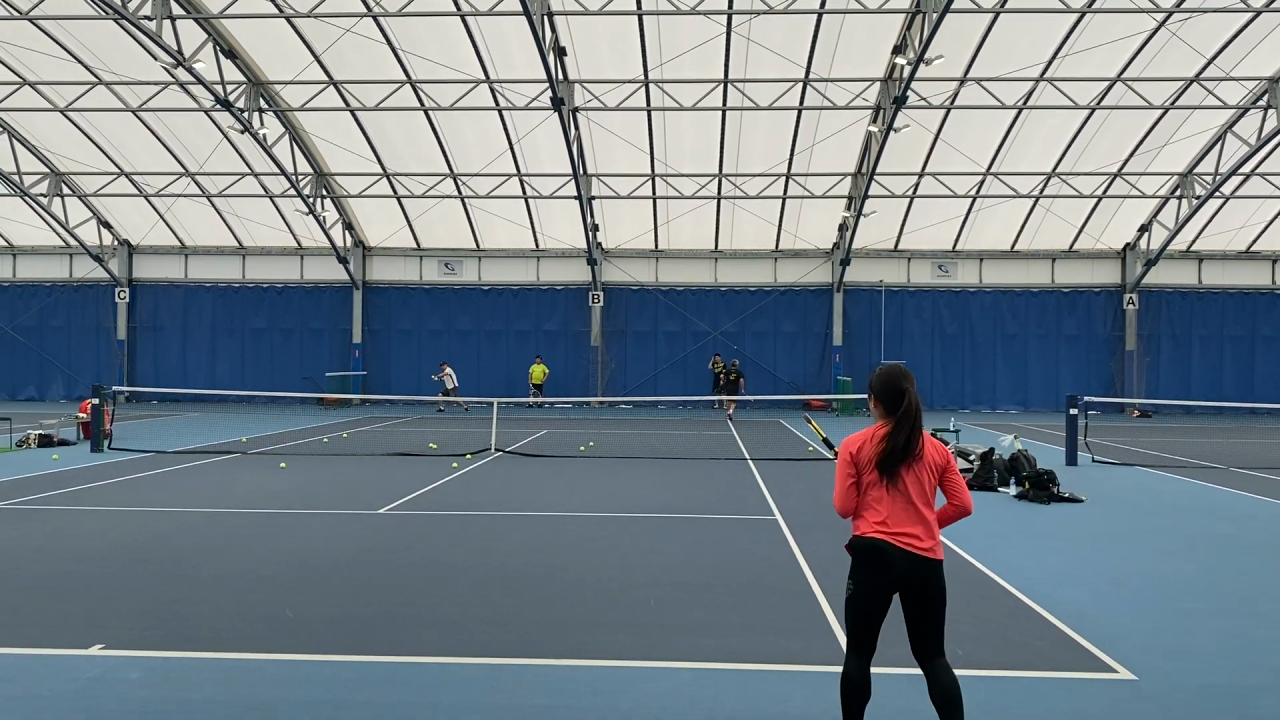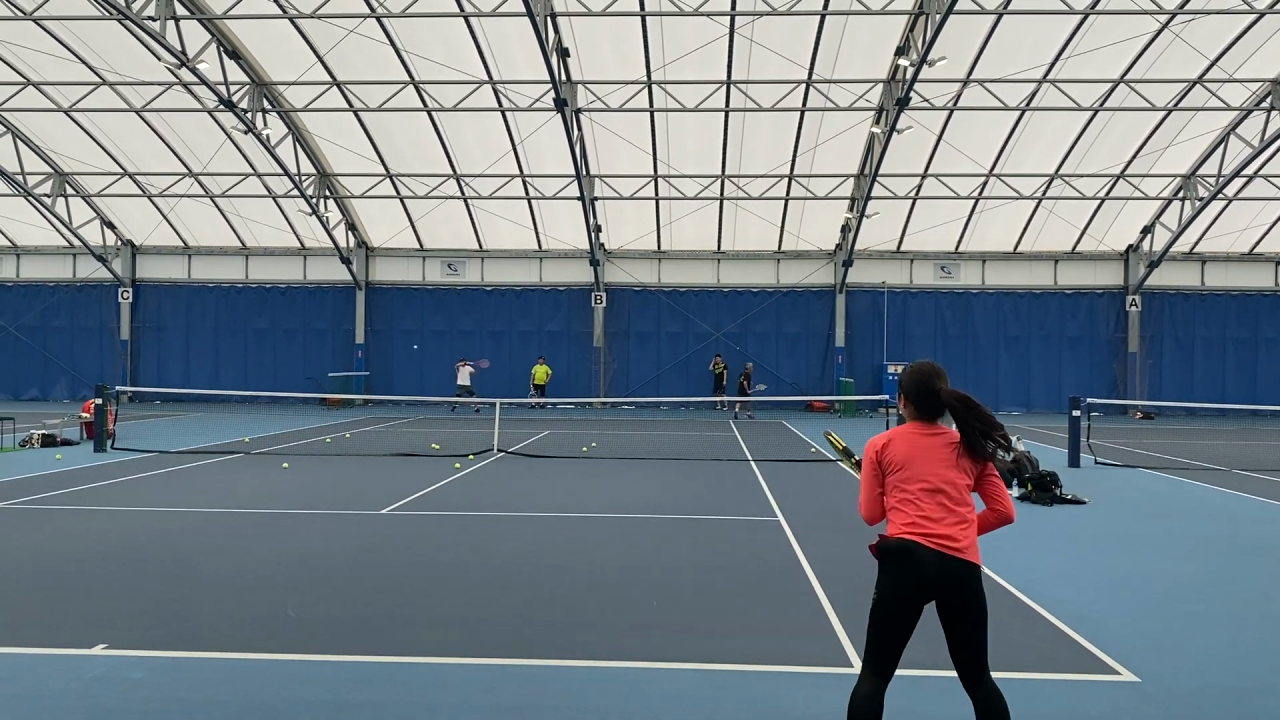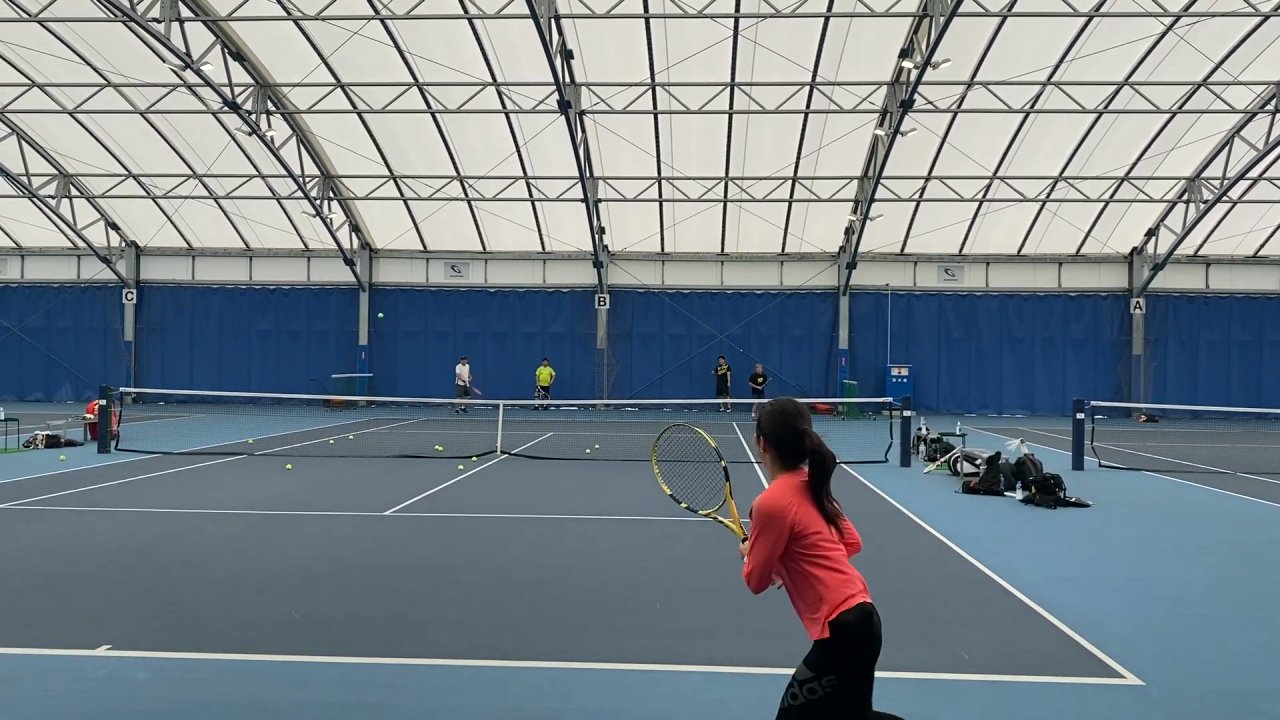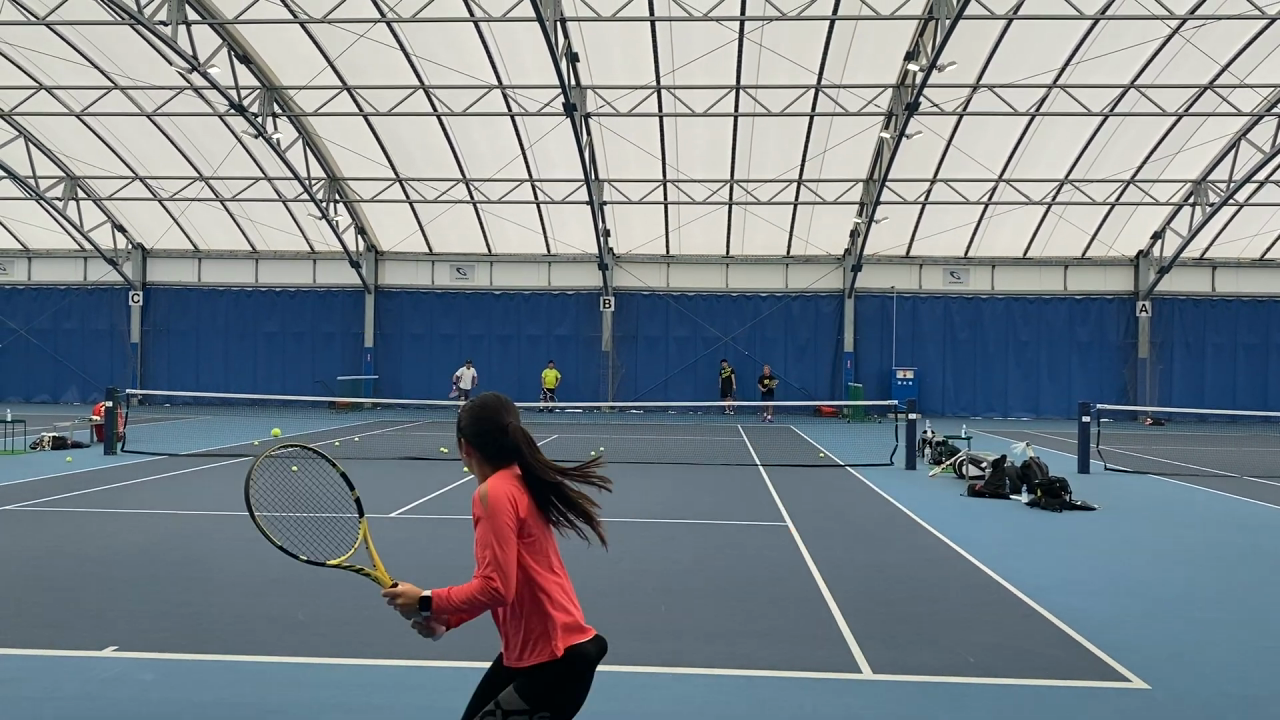
dt=0.4s
person 1, frame 1
left shoulder: (855, 445)
right shoulder: (936, 448)
left elbow: (844, 507)
right elbow: (962, 505)
left hip: (875, 556)
right hip: (926, 562)
left knee: (858, 654)
right knee: (933, 658)
person 1, frame 2
left shoulder: (881, 444)
right shoulder: (970, 448)
left elbow: (871, 514)
right elbow: (1005, 513)
left hip: (905, 563)
right hip: (963, 570)
left knee: (874, 674)
right knee: (978, 680)
person 1, frame 3
left shoulder: (770, 504)
right shoulder: (813, 487)
left elbow: (756, 582)
right elbow: (852, 542)
left wrist: (749, 550)
left hip: (843, 631)
right hip: (854, 617)
person 1, frame 4
left shoulder: (493, 496)
left elbow: (498, 588)
right elbow: (486, 587)
left wrist: (425, 602)
right wrist: (441, 621)
right hip: (531, 657)
